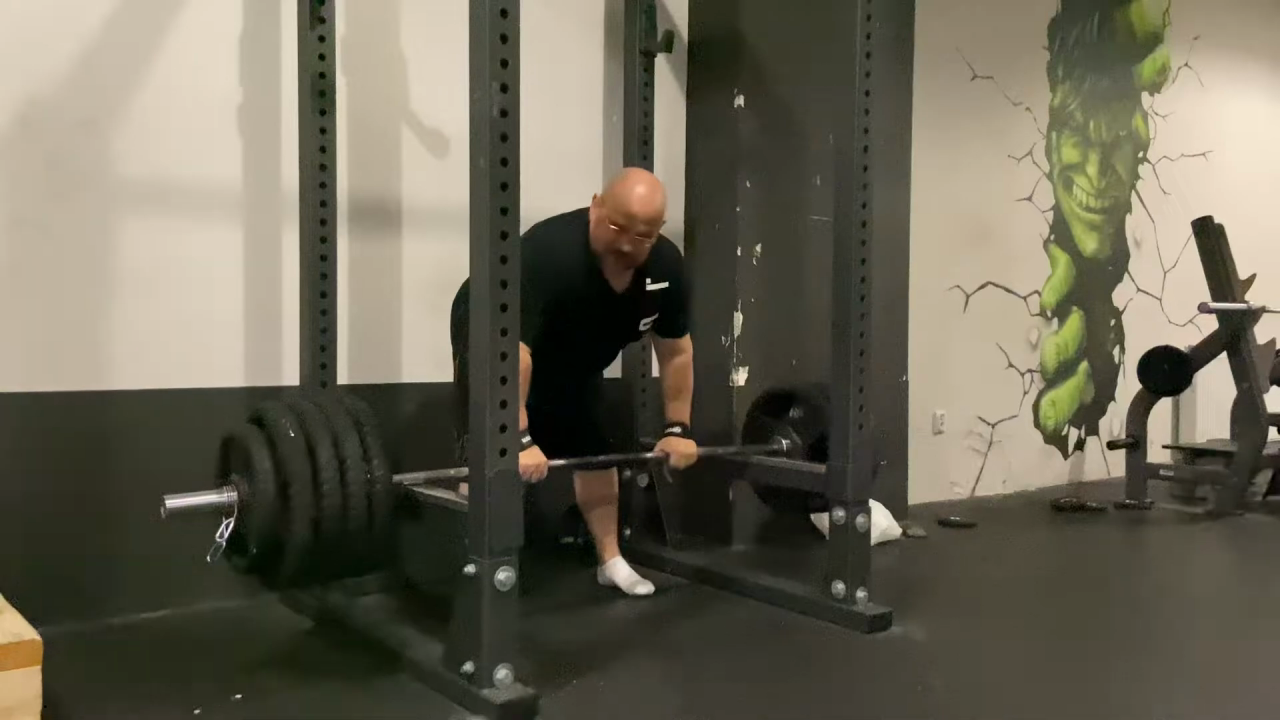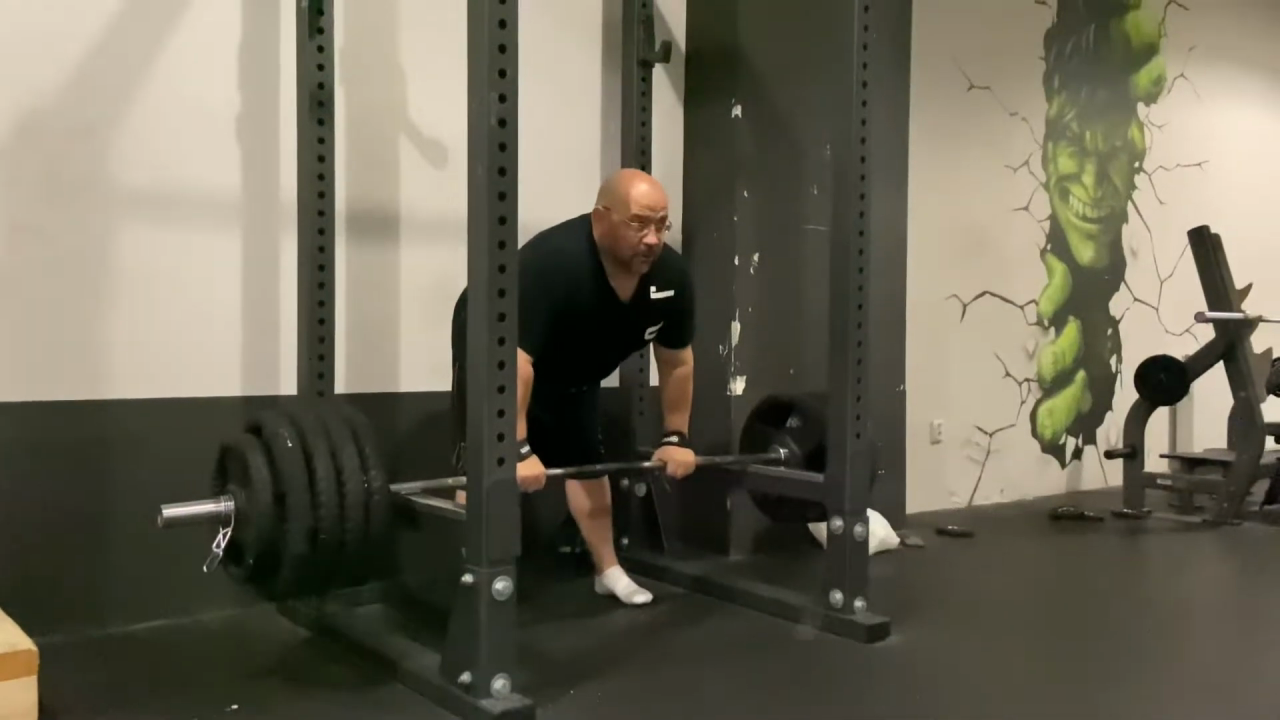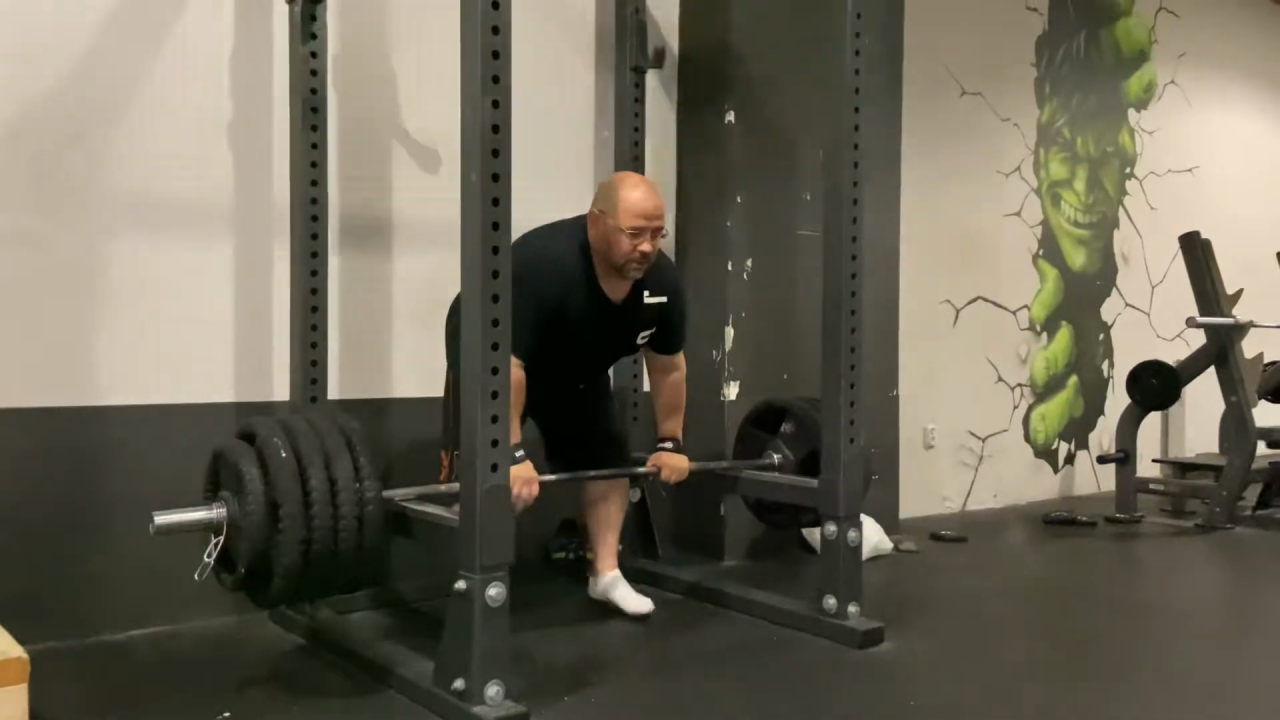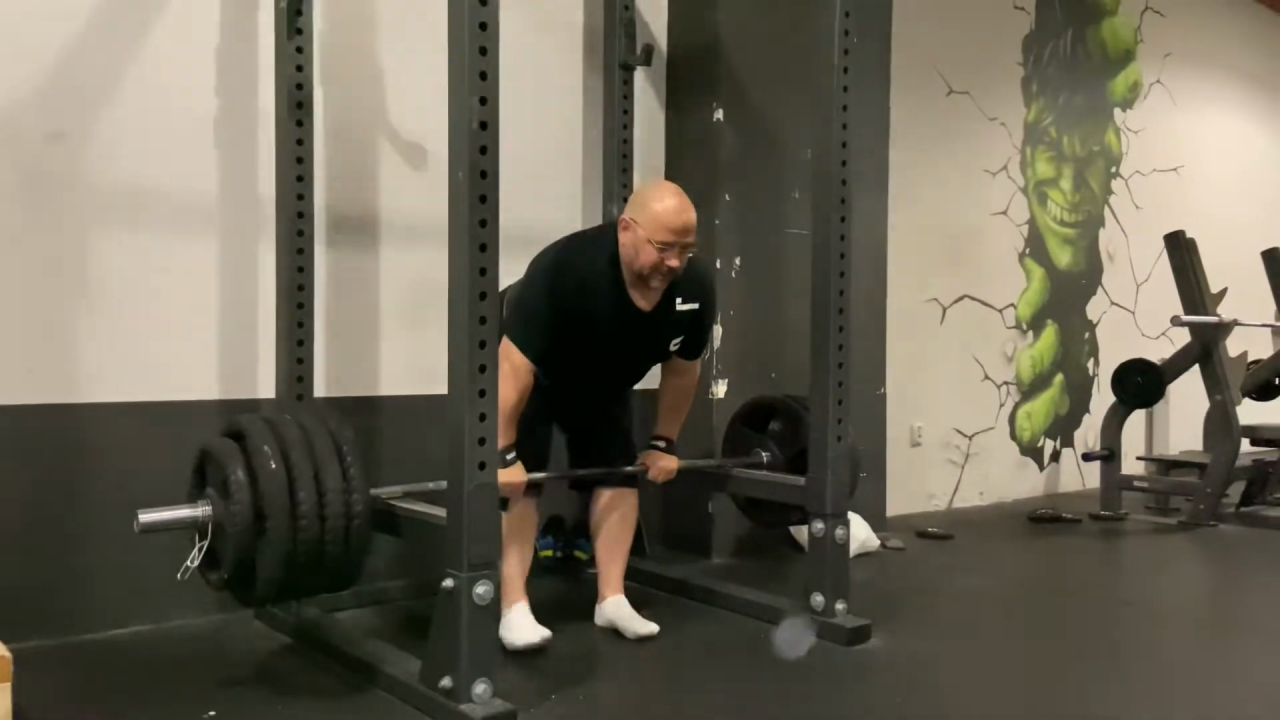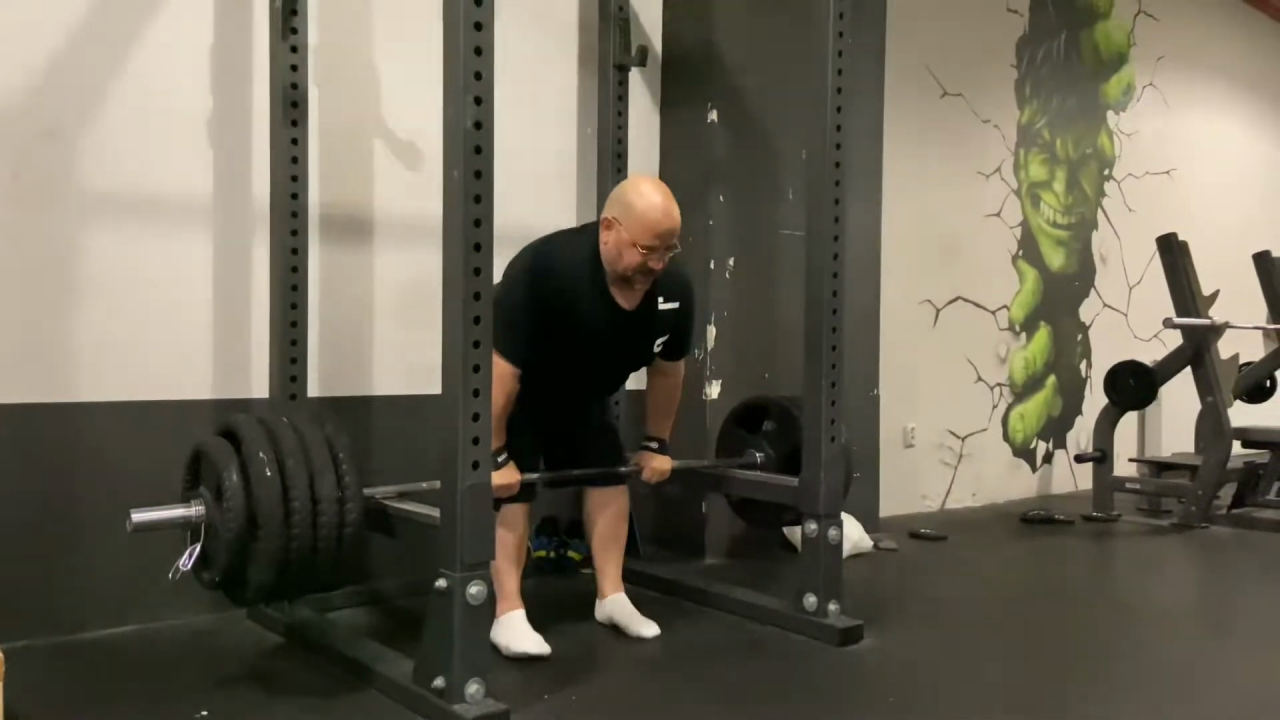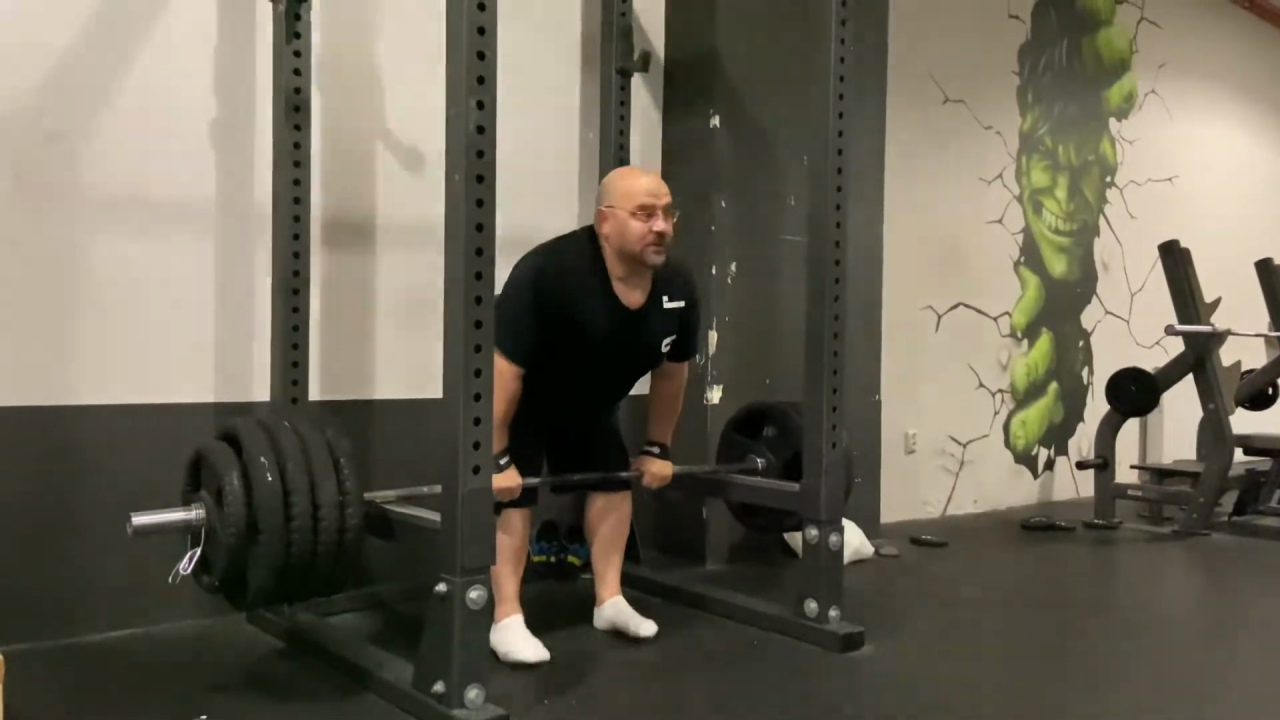
dt=0.7s
person 1, frame 1
left shoulder: (666, 265)
right shoulder: (549, 251)
left elbow: (676, 351)
right elbow: (511, 350)
left wrist: (677, 428)
right wrist: (519, 439)
left hip: (572, 358)
left knee: (594, 449)
left ankle: (610, 560)
person 1, frame 2
left shoulder: (671, 274)
right shoulder: (554, 260)
left elbow: (676, 361)
right elbow: (515, 360)
left wrist: (675, 438)
right wrist: (518, 450)
left hip: (572, 368)
left knee: (586, 461)
left ankle: (608, 571)
person 1, frame 3
left shoulder: (661, 279)
right shoulder: (542, 263)
left elbow: (668, 366)
right elbow: (505, 366)
left wrist: (670, 443)
right wrist: (513, 456)
left hip: (576, 372)
left knee: (606, 458)
left ankle: (607, 575)
person 1, frame 4
left shoulder: (695, 285)
right shoulder: (567, 267)
left elbow: (683, 368)
right elbow: (515, 363)
left wrist: (663, 444)
right wrist: (503, 454)
left hip: (603, 386)
right hip: (531, 374)
left knee: (620, 474)
right knee: (517, 482)
left ankle: (611, 599)
right ankle: (515, 607)
person 1, frame 5
left shoulder: (674, 287)
right shoulder: (544, 269)
left elbow: (667, 369)
right elbow: (500, 369)
left wrist: (656, 445)
right wrist: (494, 456)
left hip: (583, 393)
right hip: (515, 388)
left knee: (610, 474)
right knee: (511, 487)
left ankle: (611, 597)
right ankle: (508, 614)
person 1, frame 6
left shoulder: (677, 287)
right shoulder: (549, 271)
left elbow: (671, 372)
right elbow: (503, 369)
left wrist: (657, 449)
right wrist: (496, 459)
left hip: (590, 402)
right hip: (519, 400)
left knee: (613, 481)
right knee: (513, 493)
left ankle: (609, 602)
right ankle: (506, 618)
